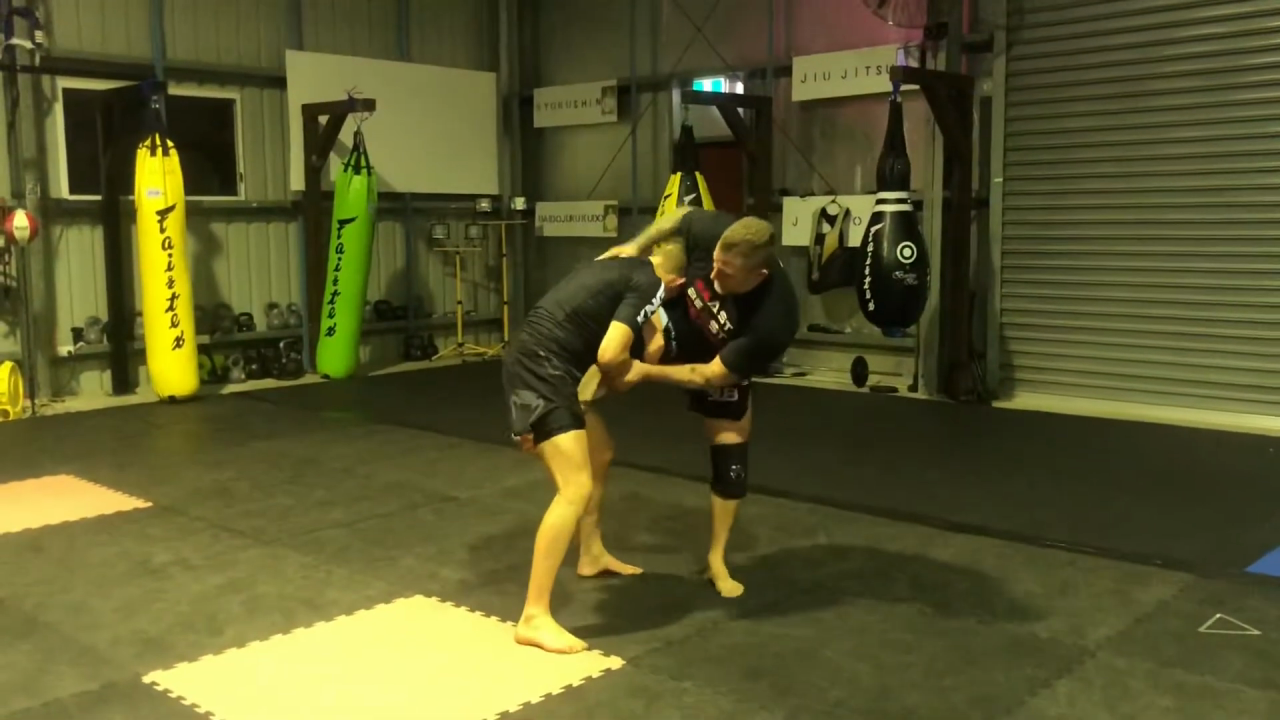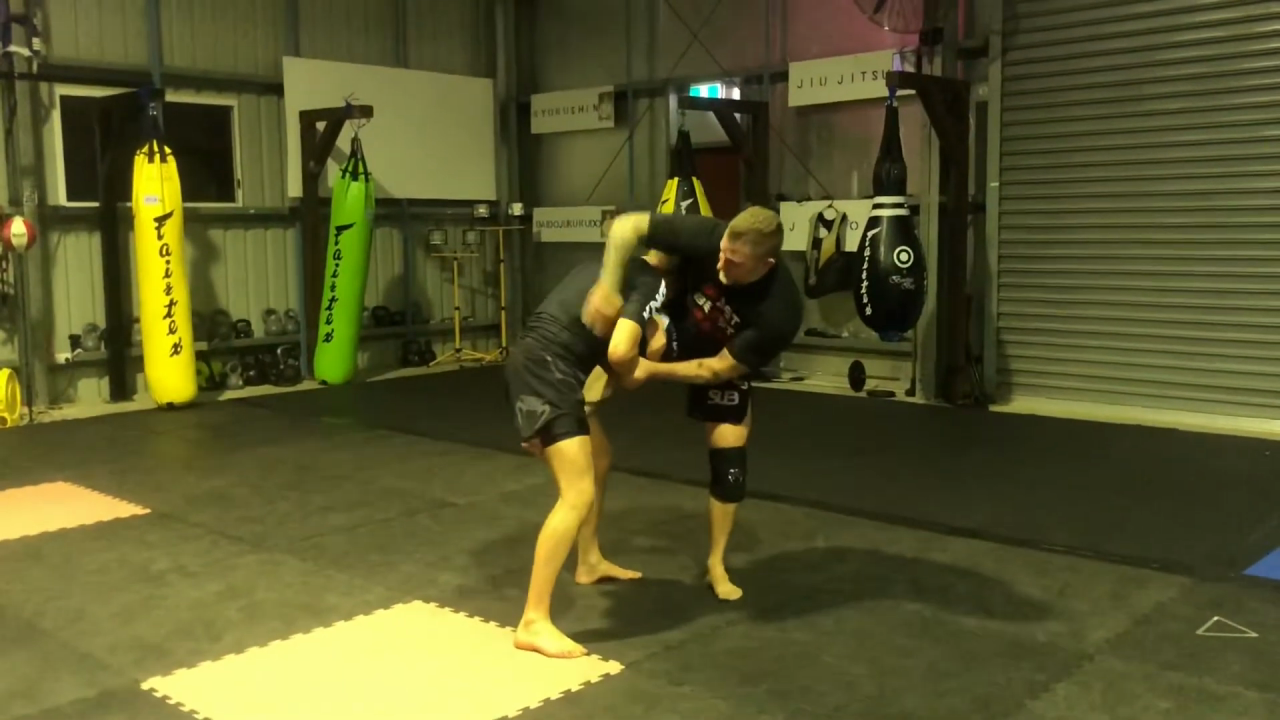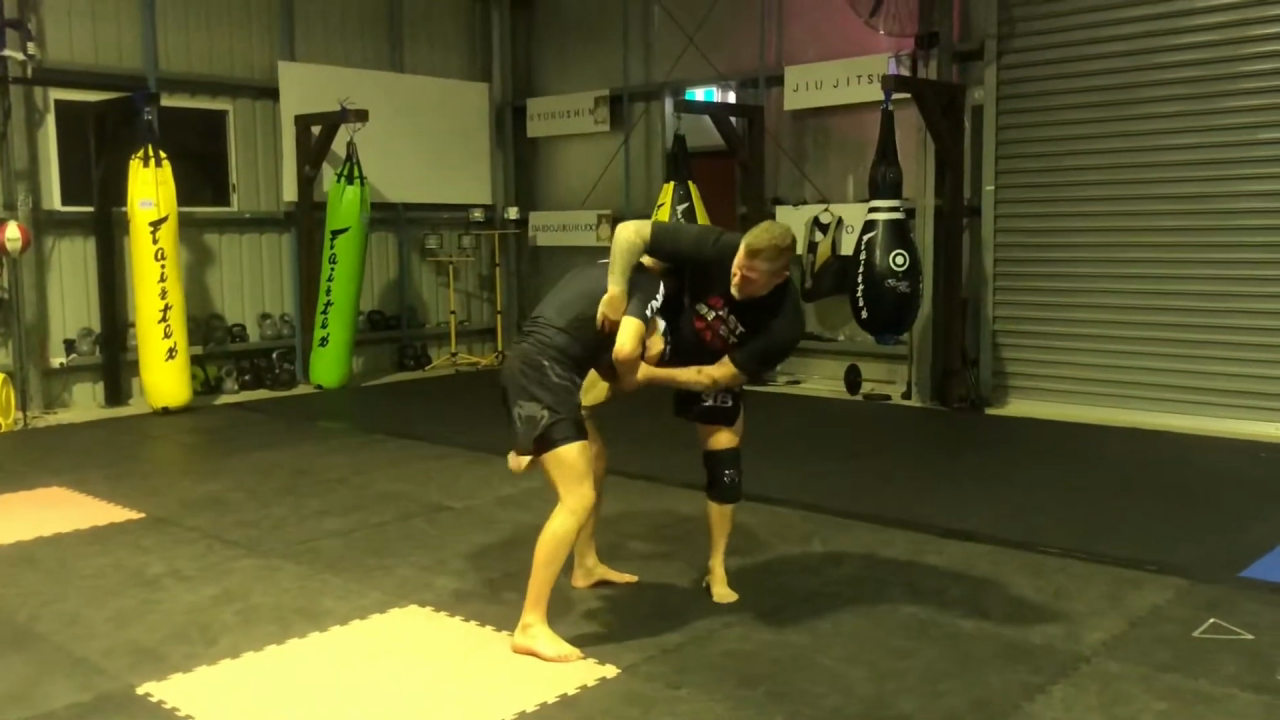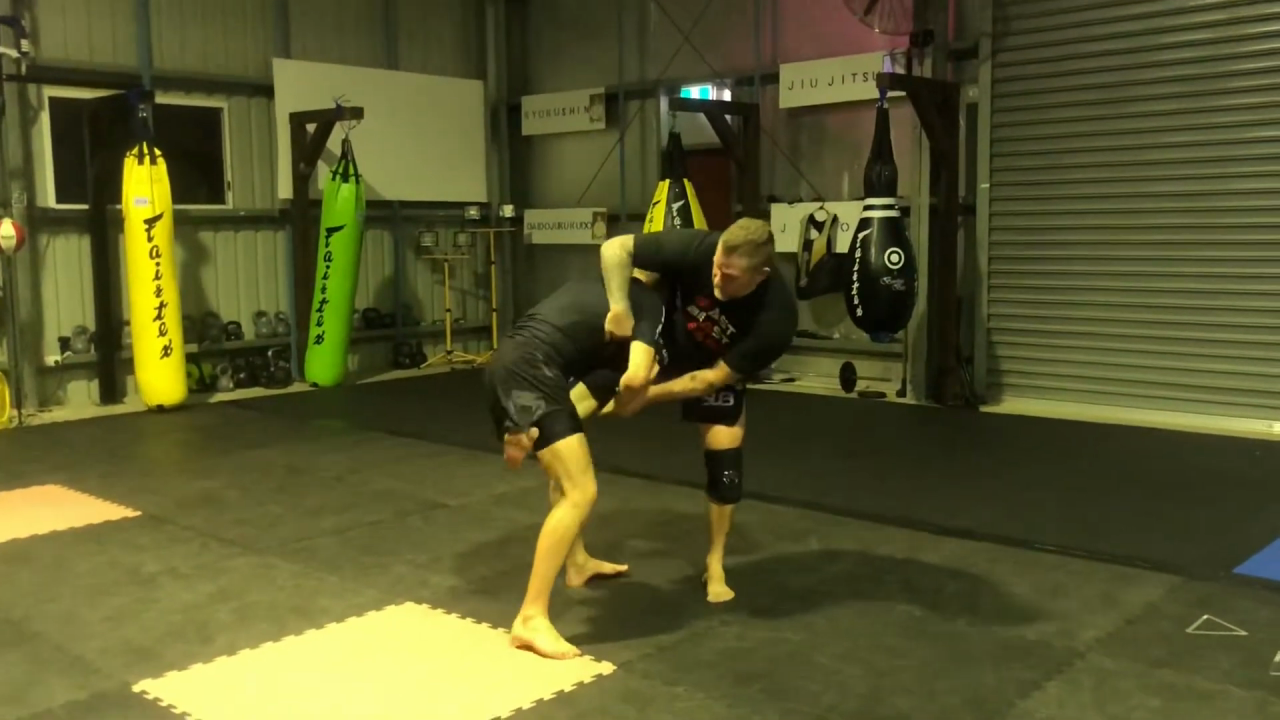
dt=0.3s
person 1, frame 1
left shoulder: (624, 265)
right shoulder: (650, 284)
right elbow: (610, 354)
right wrist: (622, 378)
left hip: (537, 359)
right hip: (541, 366)
left knee: (598, 454)
right knee: (576, 489)
left ankle: (591, 556)
right ankle: (533, 618)
person 1, frame 2
left shoulder: (621, 268)
right shoulder: (652, 282)
right elbow: (619, 351)
right wrist: (631, 376)
left hip: (534, 361)
right hip: (546, 369)
left knee: (598, 460)
right knee: (577, 494)
left ankle: (590, 562)
right ankle: (533, 622)
person 1, frame 3
left shoulder: (605, 268)
right shoulder: (651, 284)
right elbow: (624, 351)
right wrist: (630, 379)
left hip: (526, 365)
right hip: (543, 375)
left knee: (591, 465)
right knee: (577, 500)
left ankle: (586, 565)
right ankle: (531, 626)
person 1, frame 4
left shoulder: (602, 285)
right shoulder: (651, 302)
right elbow: (635, 377)
left hip: (508, 361)
right hip: (531, 370)
left knee: (571, 469)
right knee: (581, 491)
left ankle: (577, 563)
right ankle: (531, 619)
person 2, frame 1
left shoulder: (775, 319)
right shoulder: (715, 233)
left elbow: (712, 375)
right elbow: (680, 217)
left wrist: (647, 372)
right wrist: (635, 247)
left hip: (726, 364)
right hip: (677, 320)
left knee: (730, 457)
left ankle: (717, 560)
person 2, frame 2
left shoulder: (781, 313)
right shoulder: (706, 237)
left elbow: (719, 368)
right elbow: (631, 226)
left wrist: (652, 370)
right wrist: (609, 284)
left hip: (724, 365)
right hip: (674, 328)
left knee: (729, 461)
left ankle: (716, 564)
person 2, frame 3
left shoulder: (785, 323)
right shoulder: (713, 246)
left elbow: (716, 377)
right elbow: (629, 231)
left wrist: (650, 374)
right wrist: (616, 292)
left hip: (713, 371)
left knee: (725, 467)
left ankle: (716, 568)
person 2, frame 4
left shoulder: (776, 318)
right shoulder: (697, 249)
left elbow: (715, 378)
right elbow: (614, 248)
left wrist: (649, 394)
right wrist: (620, 308)
left hip: (715, 372)
right hip: (661, 338)
left knee: (725, 464)
left ankle: (715, 565)
